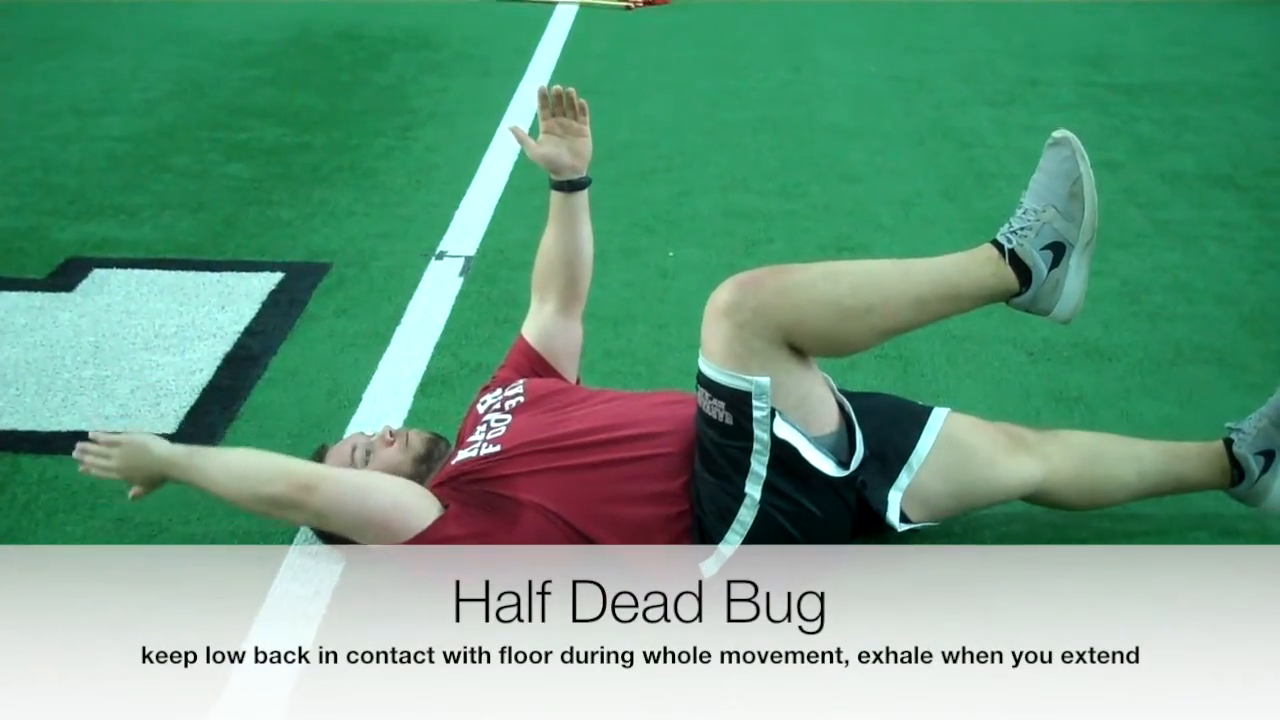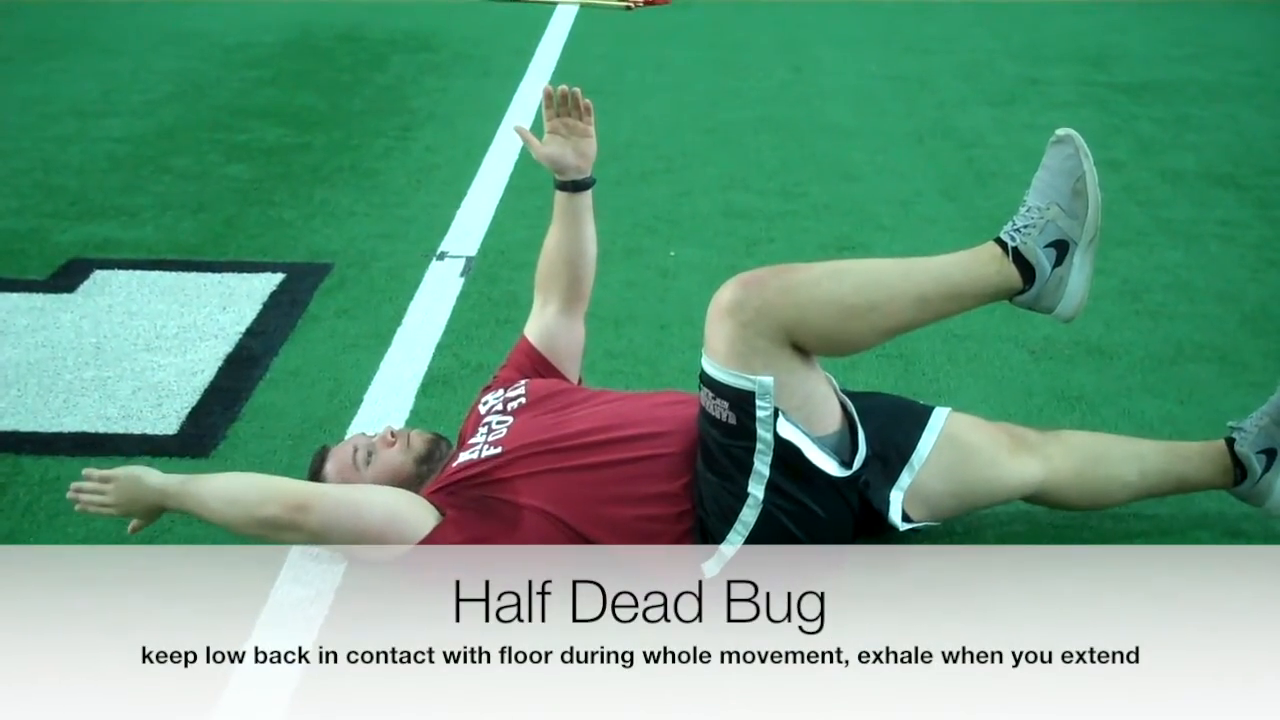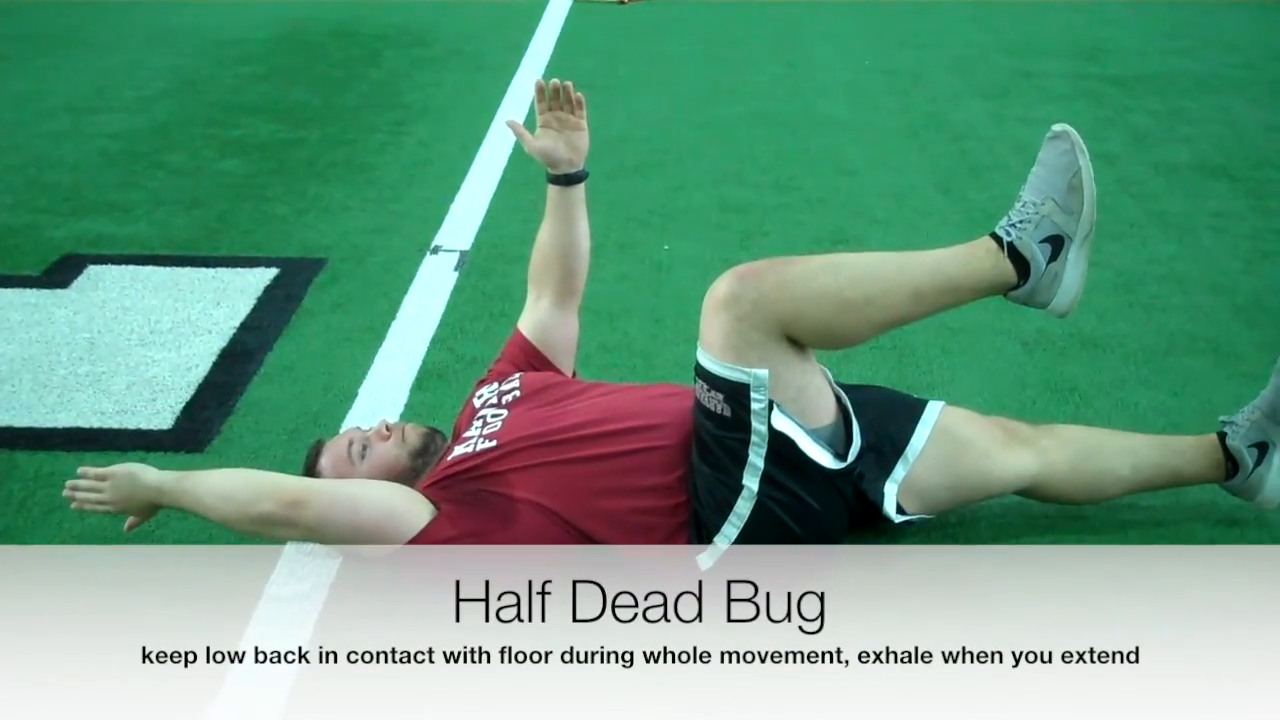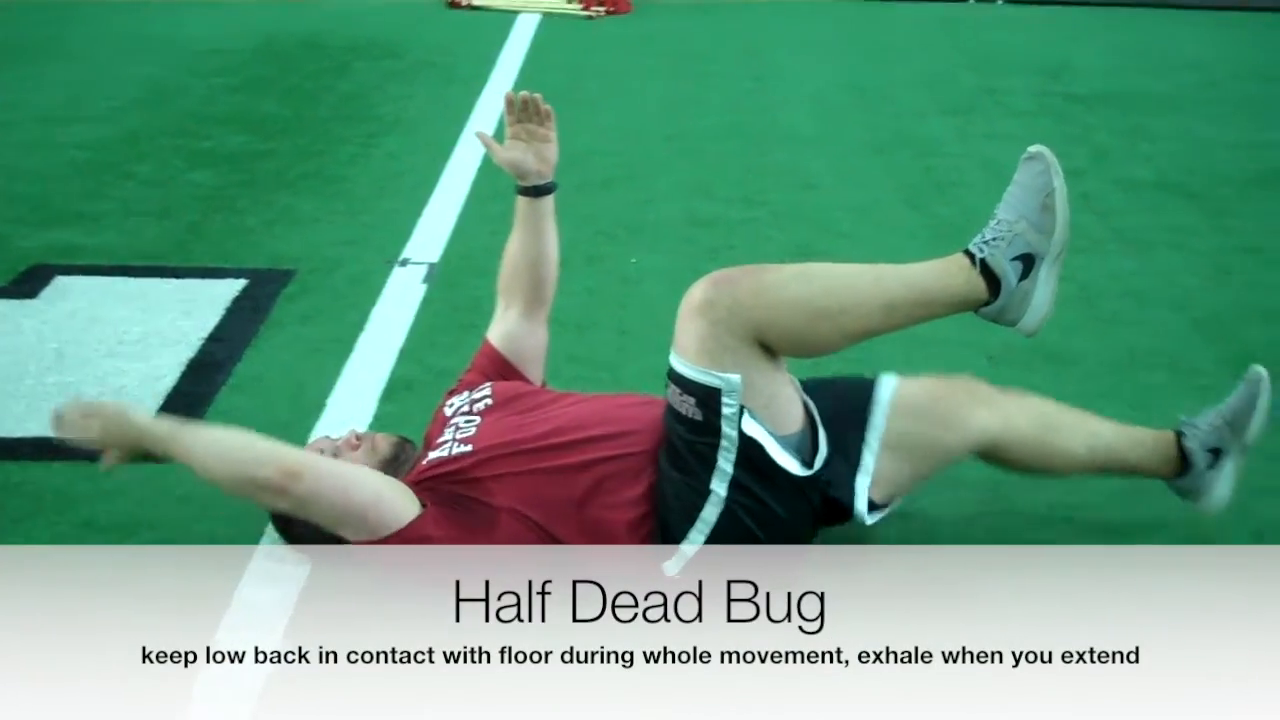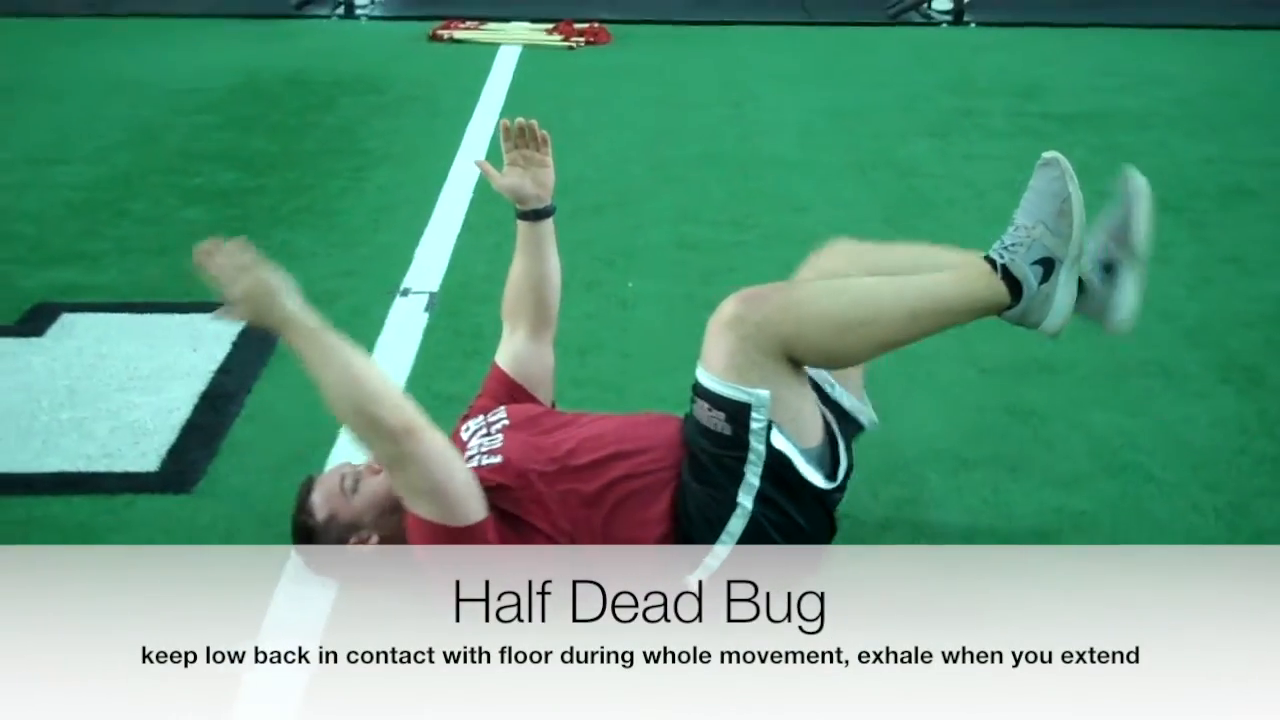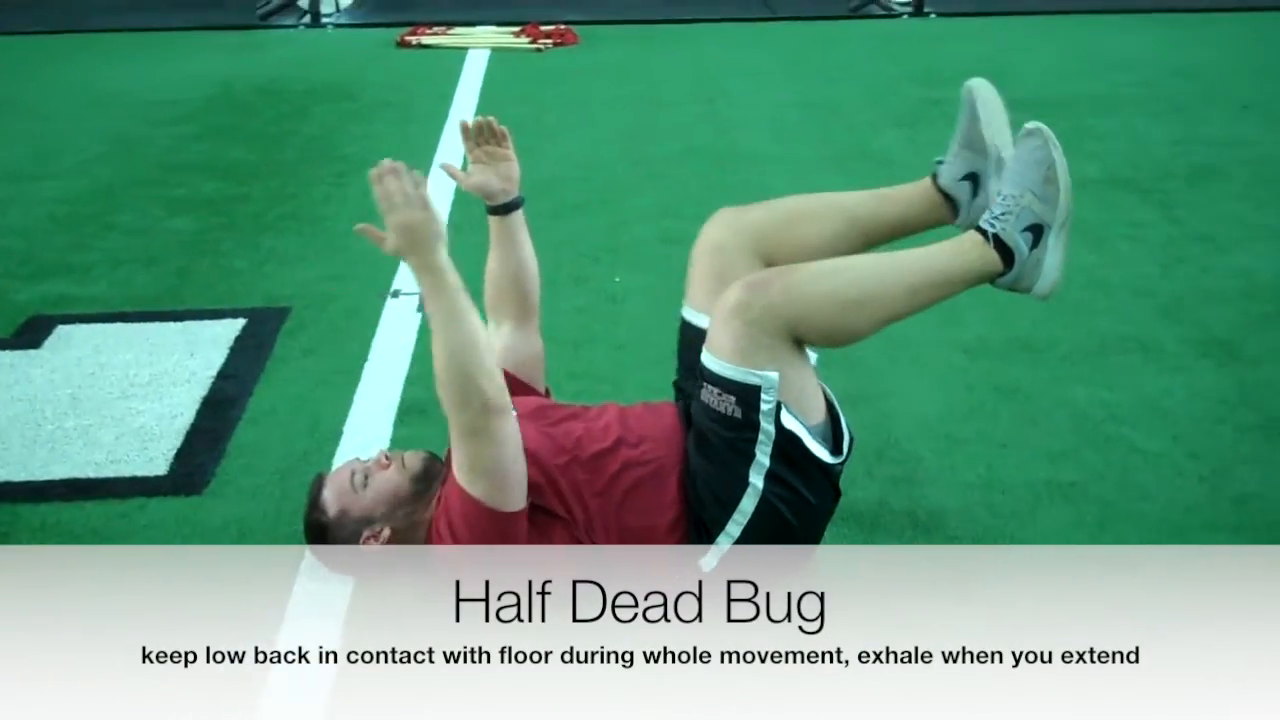
dt=0.4s
person 1, frame 1
left shoulder: (507, 402)
right shoulder: (448, 522)
left elbow: (559, 298)
right elbow: (301, 491)
left wrist: (569, 181)
right wrist: (169, 457)
left hip: (780, 458)
right hip: (745, 516)
left knee: (1019, 454)
right knee: (745, 301)
right ankle: (1018, 261)
person 1, frame 2
left shoulder: (511, 399)
right shoulder: (452, 522)
left elbow: (562, 298)
right elbow: (296, 512)
left wrist: (572, 179)
right wrist: (164, 486)
left hip: (780, 459)
right hip: (748, 516)
left knee: (1021, 454)
right knee: (749, 300)
right ankle: (1023, 261)
person 1, frame 3
left shoulder: (505, 394)
right shoulder: (444, 517)
left elbow: (555, 294)
right elbow: (290, 508)
left wrist: (565, 175)
right wrist: (159, 483)
left hip: (775, 446)
right hip: (744, 510)
left knee: (1011, 448)
right knee: (743, 295)
right ankle: (1018, 256)
person 1, frame 4
left shoulder: (476, 401)
right shoulder: (418, 520)
left elbow: (526, 303)
right elbow: (285, 478)
left wrist: (535, 186)
right wrist: (150, 431)
left hip: (735, 456)
right hip: (710, 519)
left knee: (962, 405)
right knee: (720, 299)
left ankle: (1180, 458)
right ankle: (989, 272)
person 1, frame 5
left shoulder: (490, 425)
right shoulder: (443, 537)
left elbow: (530, 328)
right elbow: (400, 430)
left wrist: (534, 212)
right wrist: (295, 318)
left hip: (716, 468)
right hip: (731, 530)
left knee: (848, 261)
right knee: (747, 317)
left ankle: (1082, 284)
right ankle: (1010, 281)
person 1, frame 6
left shoulder: (470, 453)
right shoulder: (467, 535)
left elbow: (516, 322)
right elbow: (483, 414)
left wrist: (503, 206)
right wrist: (428, 264)
left hip: (698, 441)
right hip: (737, 513)
left knee: (730, 234)
right knee: (758, 303)
left ankle: (953, 192)
right ankle: (1001, 248)
